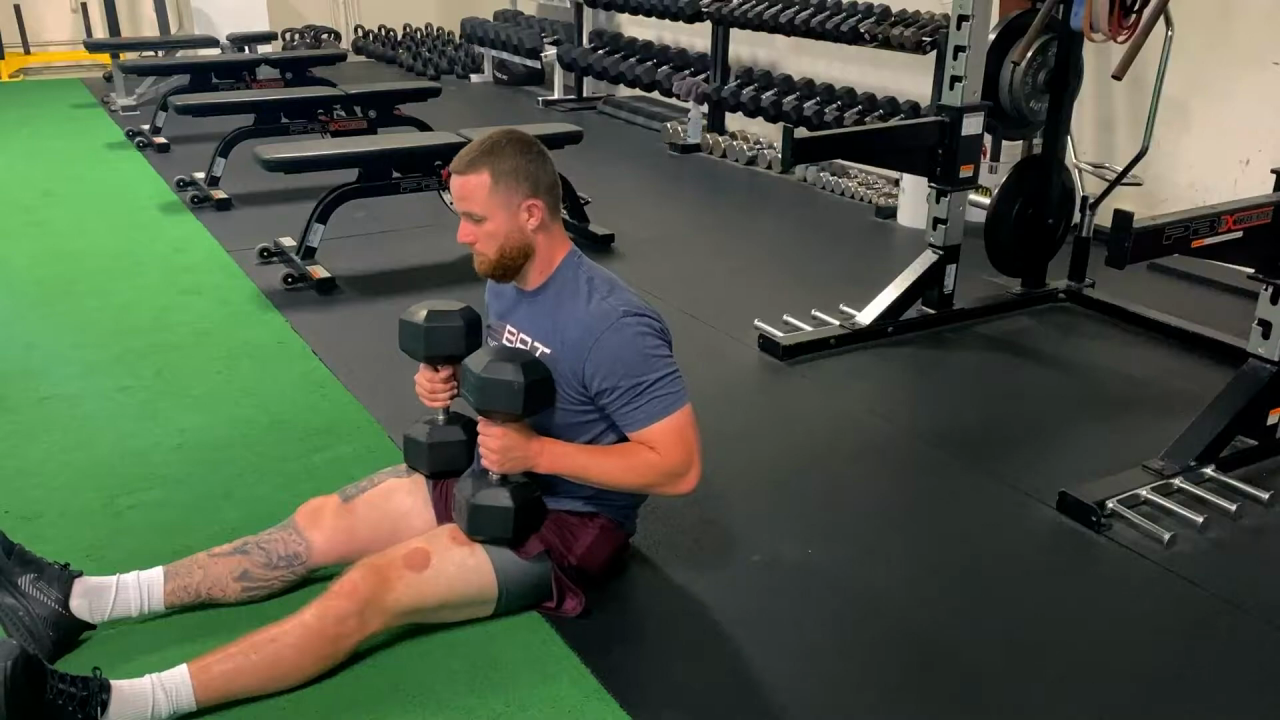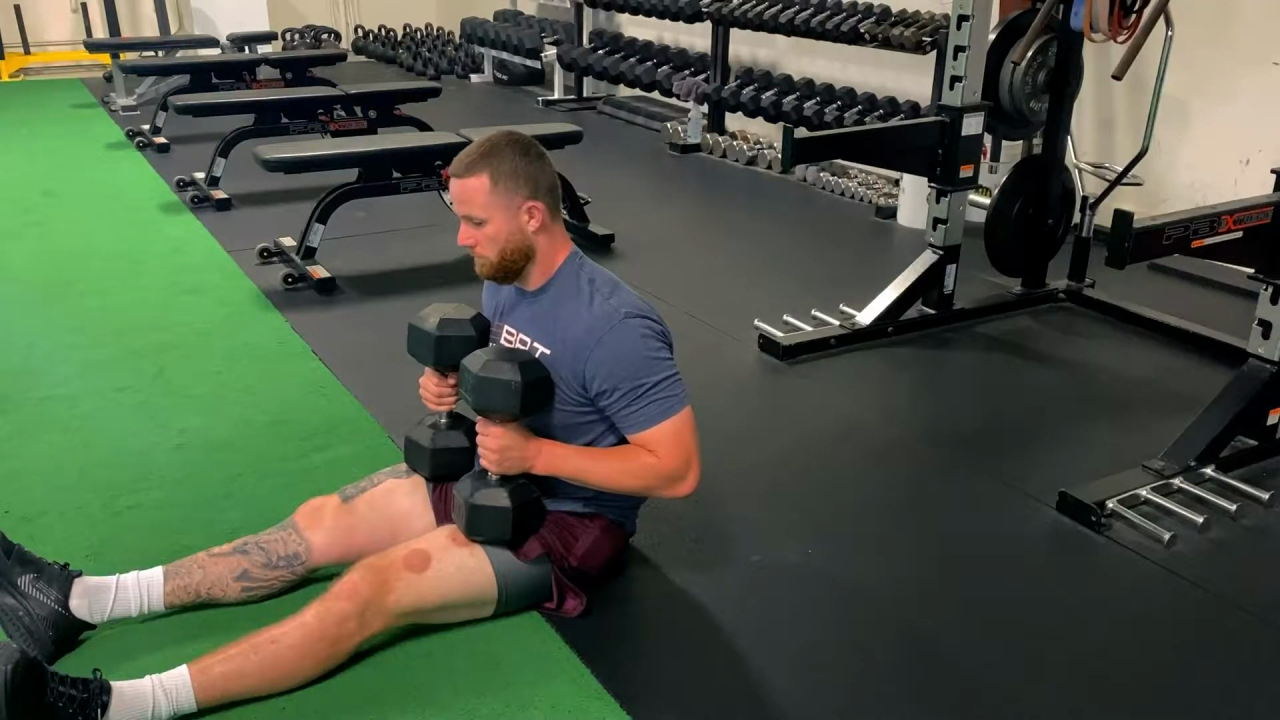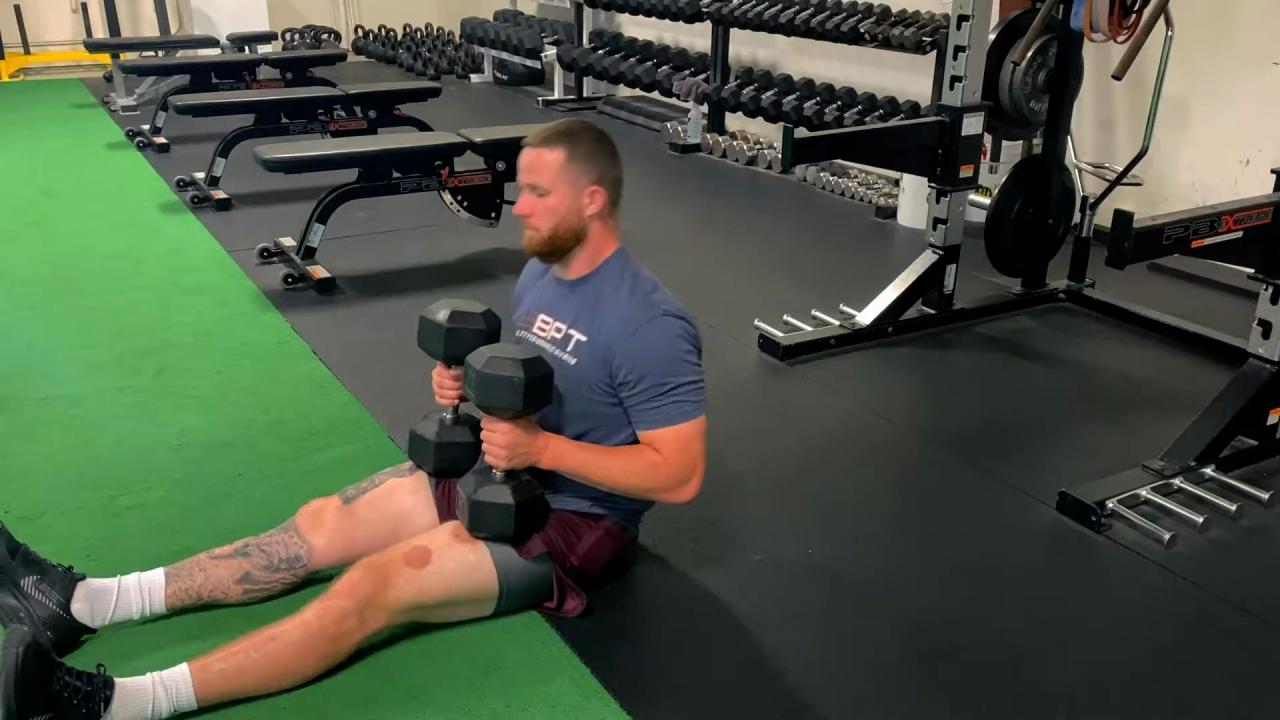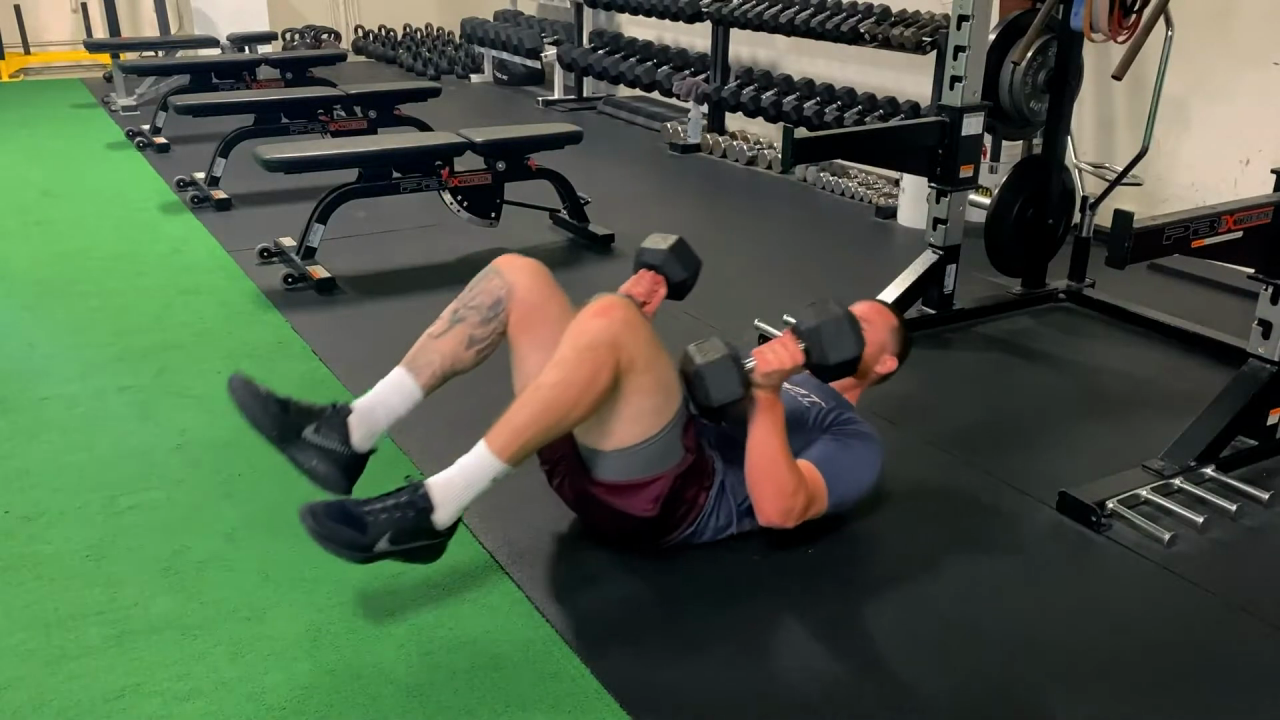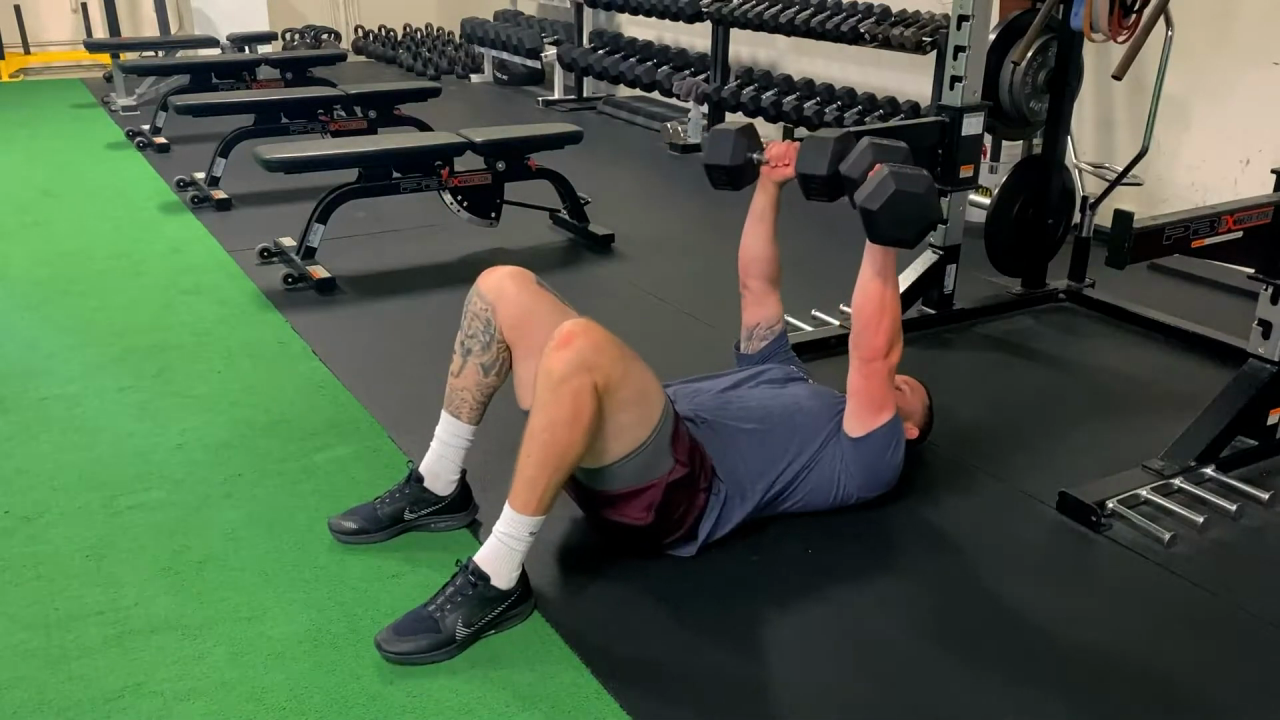
dt=1s
person 1, frame 1
left shoulder: (611, 326)
right shoulder: (507, 277)
left elbow: (678, 467)
left wrist: (537, 452)
right wrist: (452, 380)
left hip: (564, 520)
right hip: (490, 473)
left knee: (371, 587)
right knee: (321, 524)
right ankle: (83, 600)
person 1, frame 2
left shoulder: (613, 328)
right shoulder: (506, 277)
left elbow: (677, 470)
left wrist: (537, 453)
right wrist: (451, 385)
left hip: (566, 521)
right hip: (489, 474)
left knee: (371, 588)
right knee: (321, 523)
right ankle: (84, 600)
person 1, frame 3
left shoulder: (647, 326)
right shoulder: (541, 271)
left elbow: (679, 475)
left wrist: (543, 447)
right wrist: (471, 382)
left hip: (571, 523)
right hip: (498, 471)
left knee: (371, 589)
right knee: (322, 526)
right ankle: (86, 603)
person 1, frame 4
left shoulder: (853, 443)
right shoulder: (774, 353)
left elbow: (777, 510)
left wrist: (767, 394)
right wrist: (643, 322)
left hip: (664, 495)
right hip: (590, 457)
left knee: (605, 316)
right knee: (517, 276)
left ankle: (433, 509)
right ankle: (350, 433)
person 1, frame 5
left shoulder: (867, 458)
right shoulder: (789, 382)
left elbow: (874, 350)
right elbow: (756, 284)
left wrist: (881, 235)
right wrist: (767, 187)
left hip: (669, 485)
right hip: (606, 444)
left knee: (578, 343)
right knee: (504, 289)
left ankle: (495, 581)
right ankle: (437, 488)
